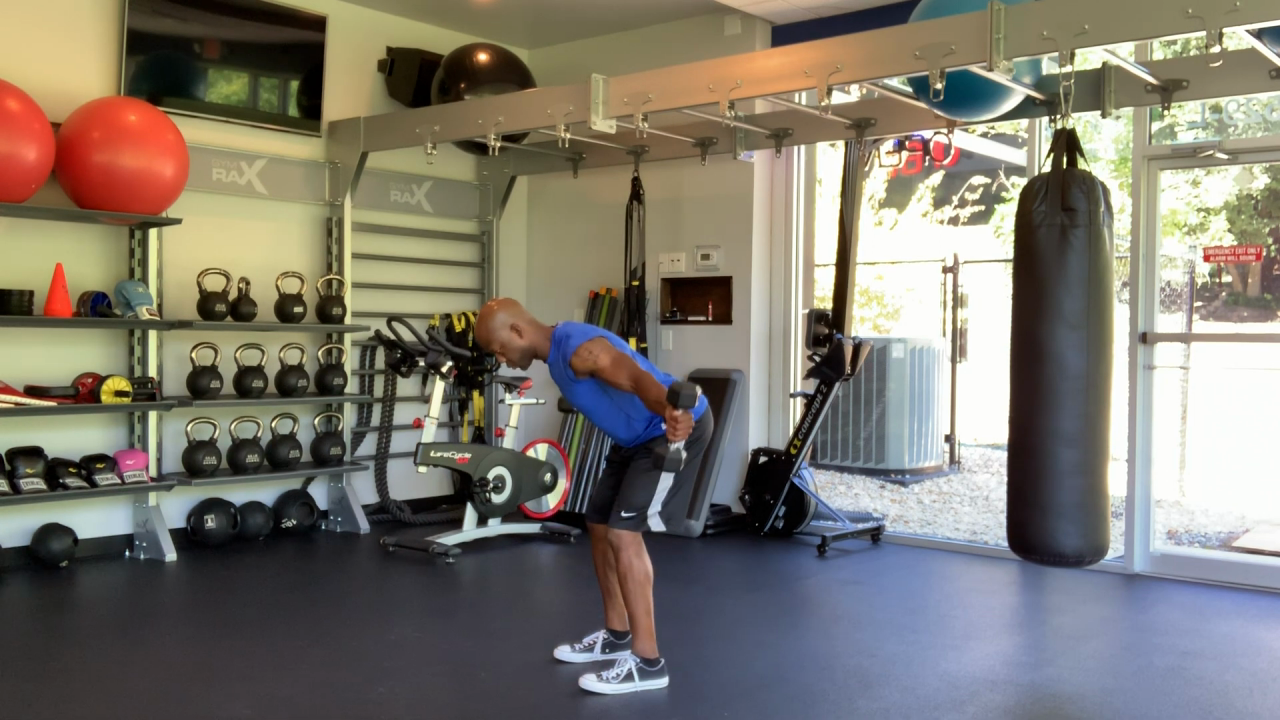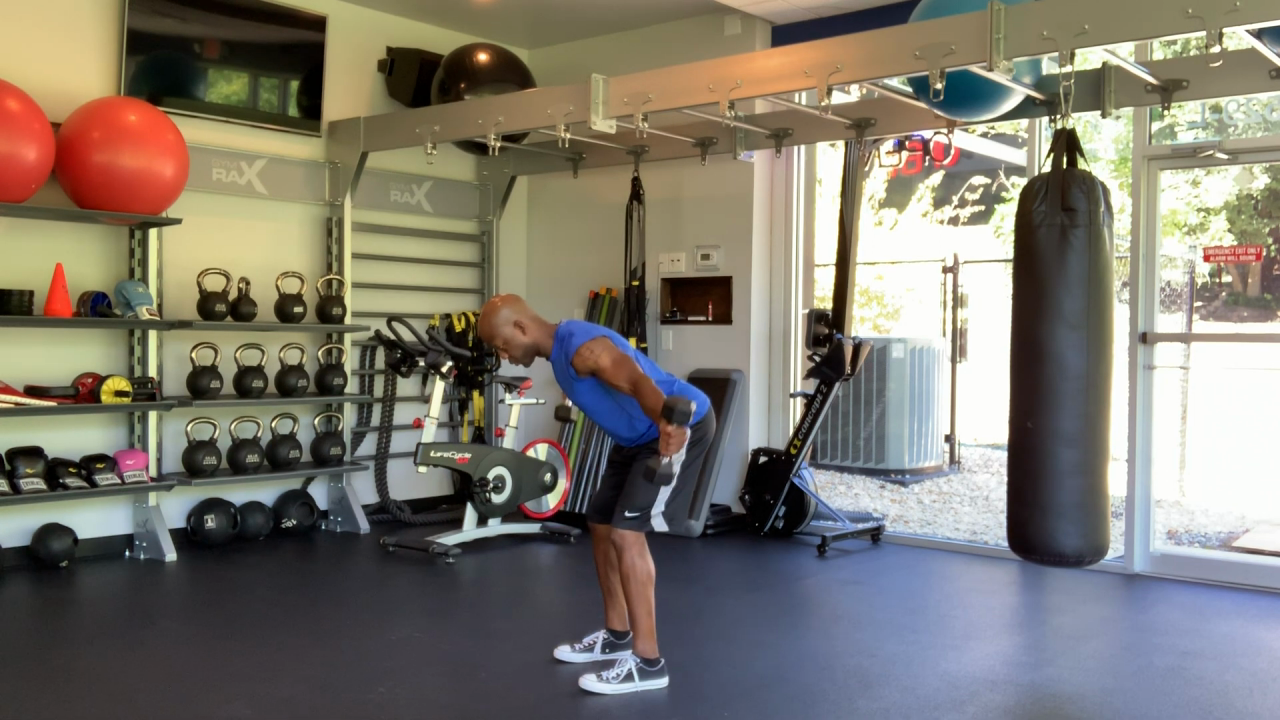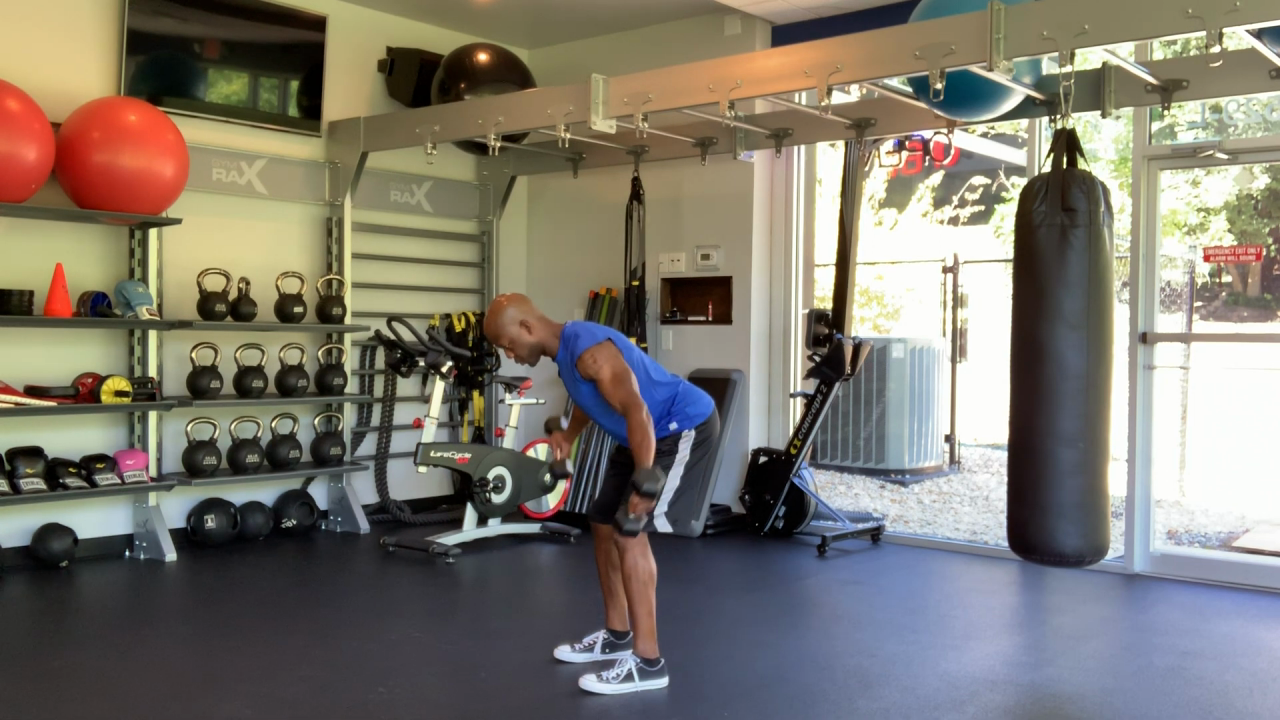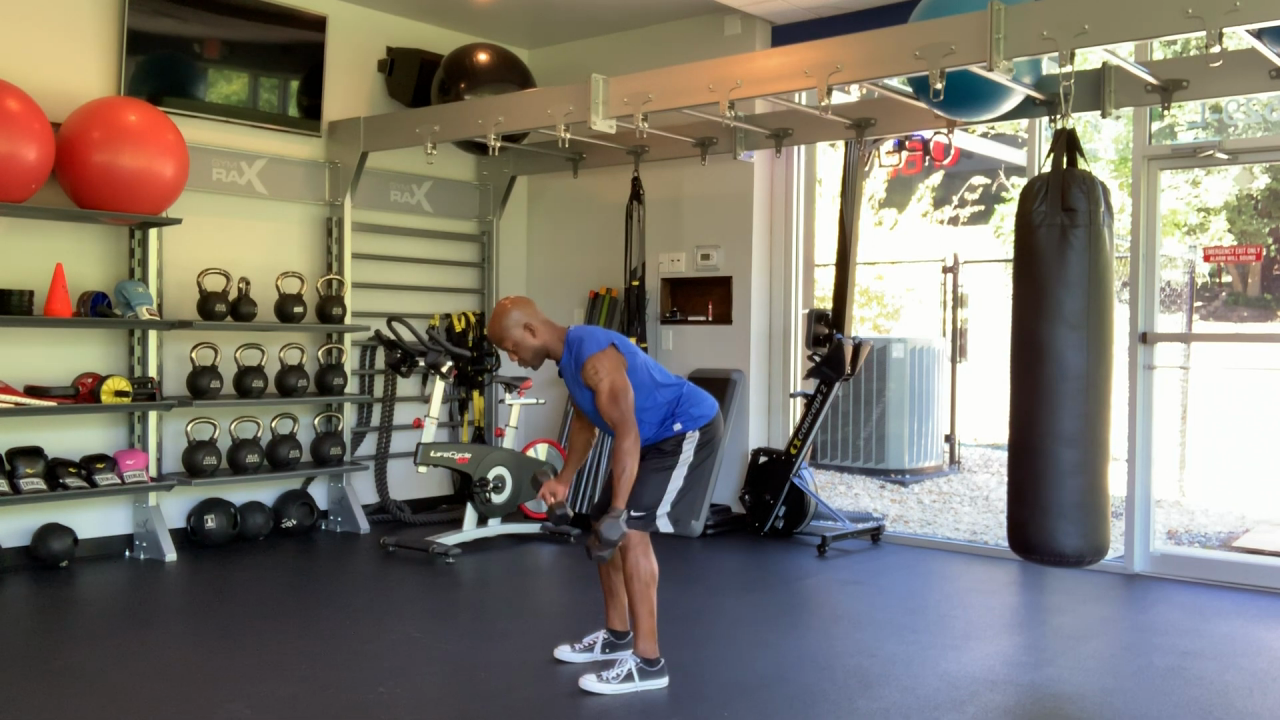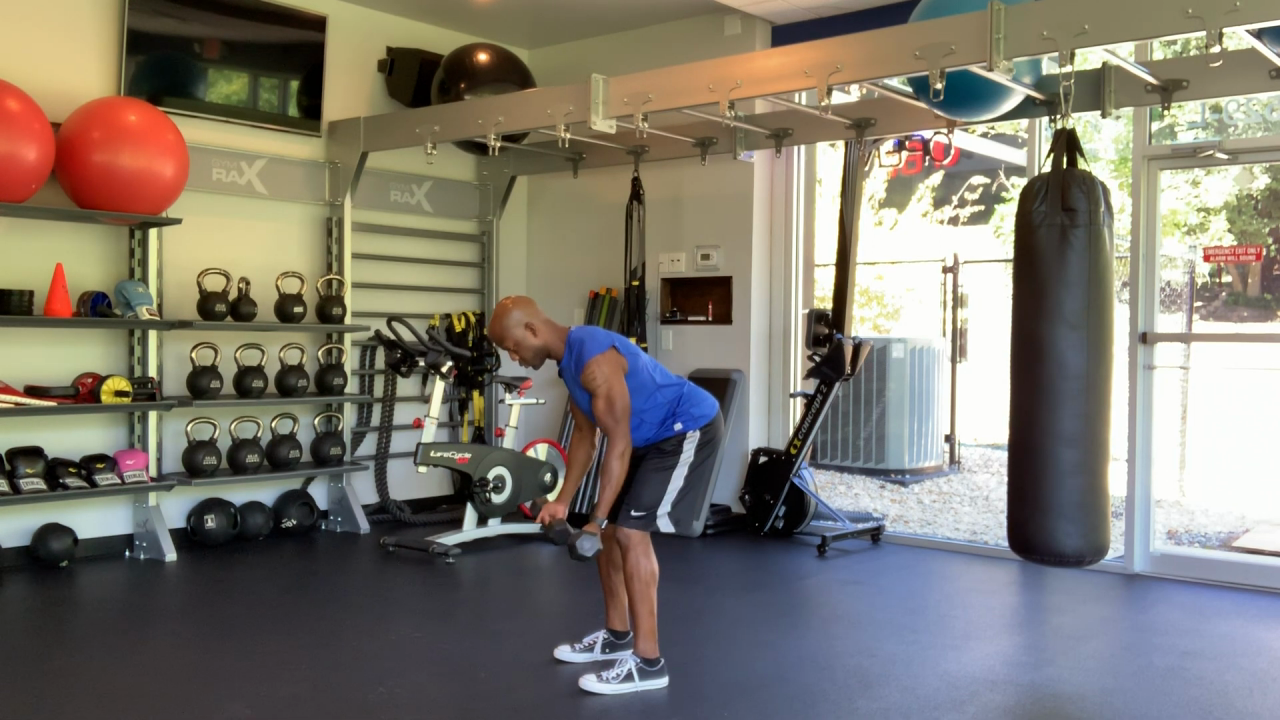
dt=0.2s
person 1, frame 1
left shoulder: (578, 347)
right shoulder: (557, 352)
left elbow: (641, 380)
left wrist: (672, 415)
right wrist: (572, 396)
left hip: (673, 425)
right hip: (639, 434)
left knee: (623, 532)
right knee: (599, 525)
left ankle: (647, 662)
right ankle: (617, 635)
person 1, frame 2
left shoulder: (581, 346)
right shoulder: (560, 349)
left elbow: (641, 383)
left wrist: (668, 426)
right wrist: (571, 398)
left hip: (679, 428)
right hip: (639, 435)
left knee: (626, 532)
right knee: (601, 524)
left ankle: (647, 661)
right ankle: (616, 635)
person 1, frame 3
left shoulder: (587, 348)
right shoulder: (564, 351)
left elbow: (635, 410)
right wrist: (568, 435)
left hip: (684, 426)
right hip: (645, 436)
left knee: (629, 534)
right knee: (603, 525)
left ankle: (647, 661)
right ankle: (617, 635)
person 1, frame 4
left shoulder: (593, 355)
right shoulder: (567, 357)
left elbow: (627, 434)
right elbow: (585, 421)
left wrist: (618, 512)
right wrist: (563, 480)
left hip: (688, 428)
right hip: (654, 434)
left knee: (630, 532)
right knee: (604, 526)
left ankle: (647, 662)
right ankle: (617, 635)
person 1, frame 5
left shoulder: (594, 357)
right shoulder: (568, 359)
left elbow: (619, 442)
right elbow: (584, 432)
left wrist: (597, 520)
right wrist: (563, 501)
left hip: (689, 429)
right hip: (654, 435)
left knee: (630, 531)
right knee: (608, 529)
left ankle: (647, 662)
right ankle: (617, 635)
